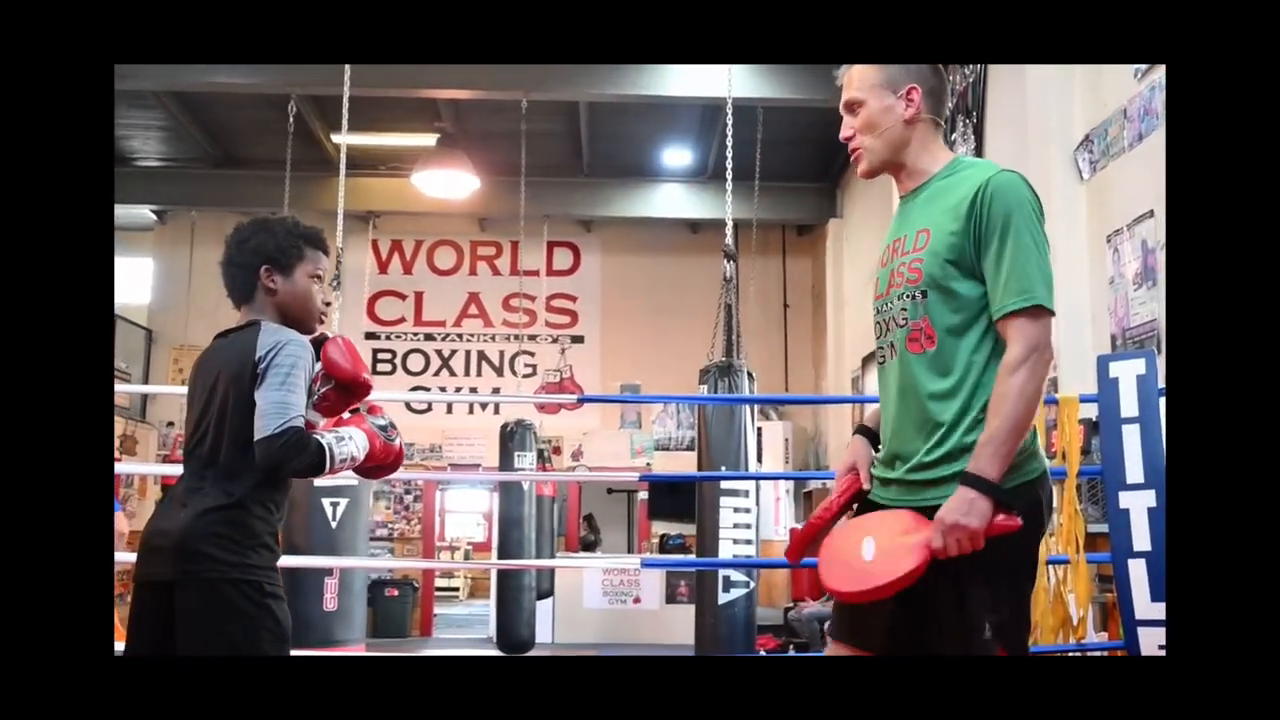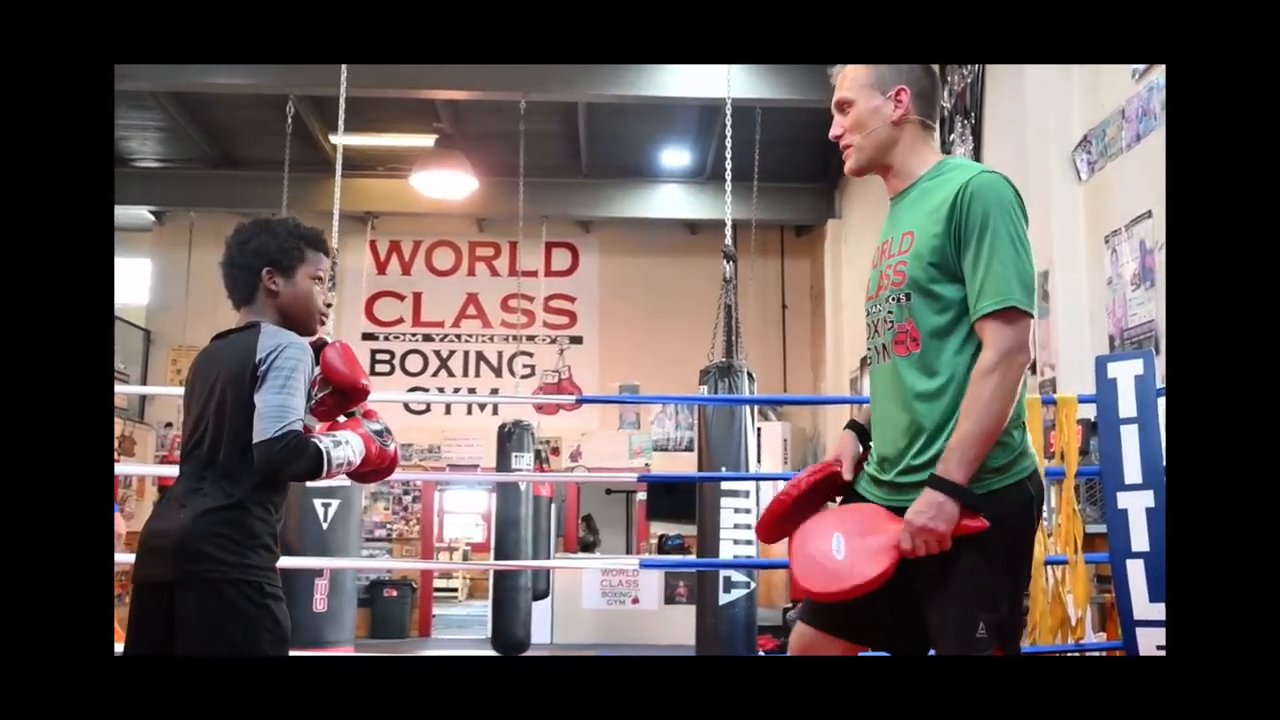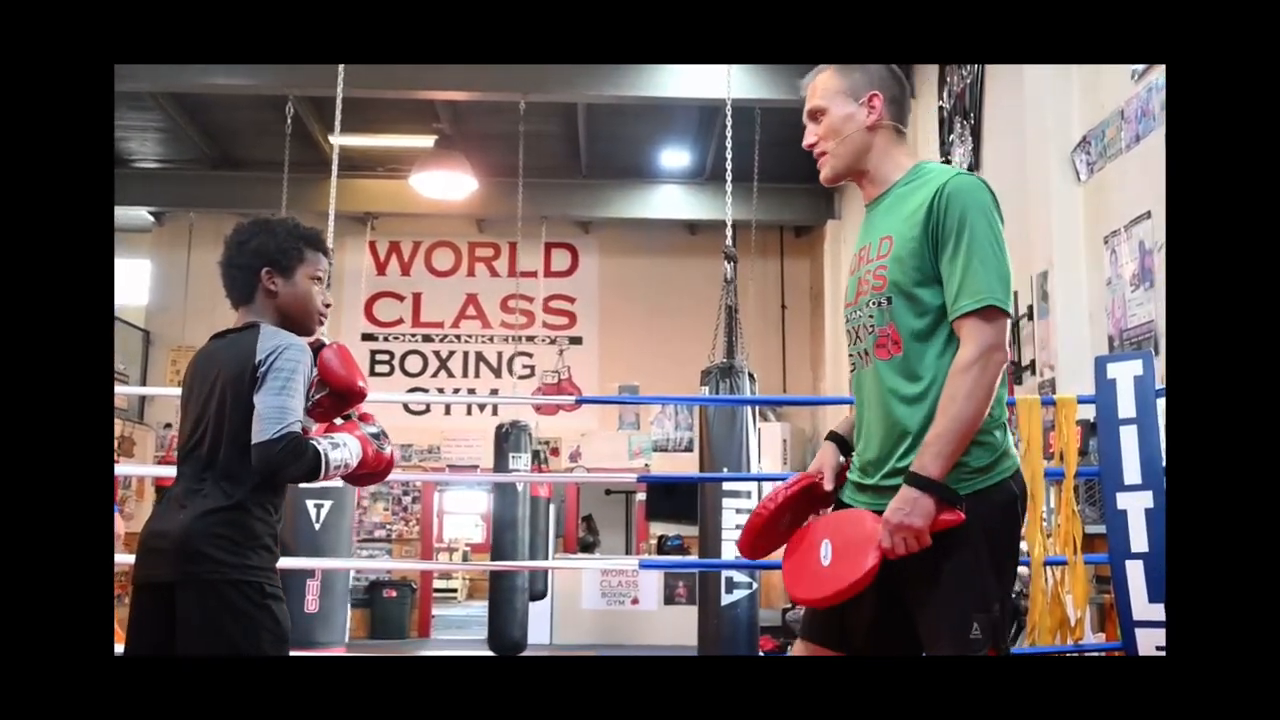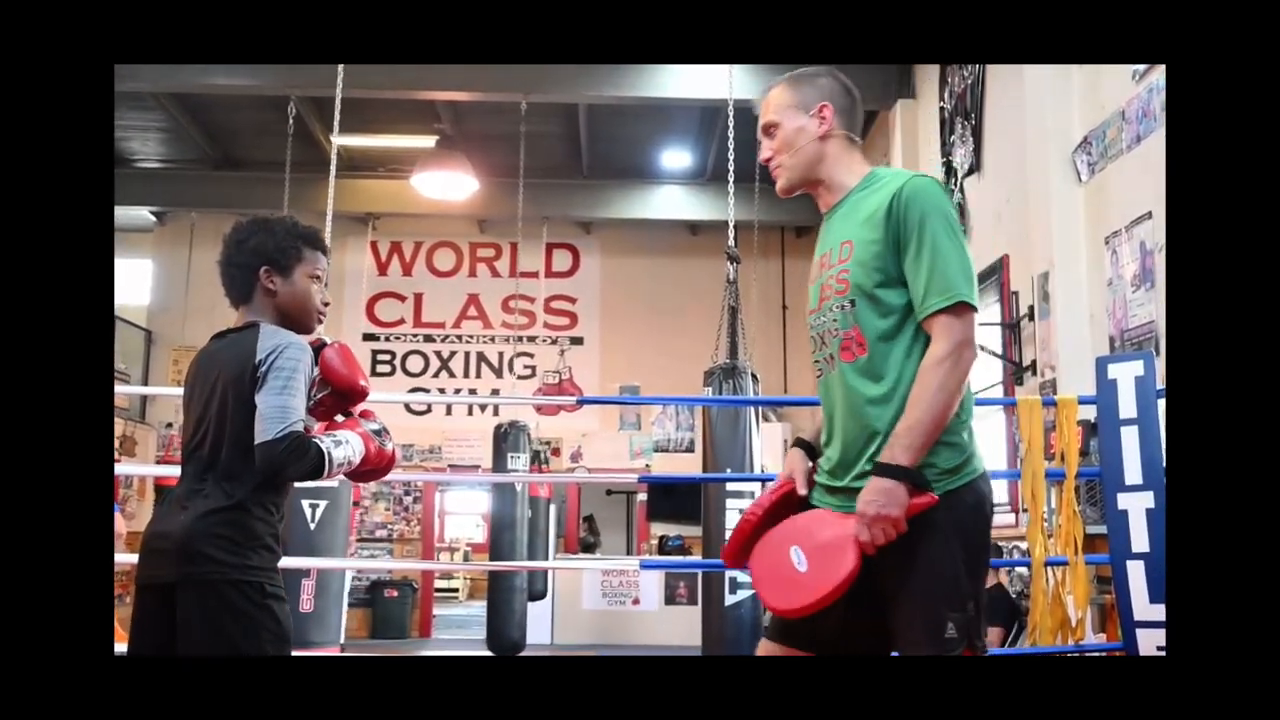
dt=0.2s
person 1, frame 1
left shoulder: (993, 190)
right shoulder: (903, 220)
left elbow: (1029, 347)
left wrist: (978, 483)
right wrist: (869, 433)
left hip: (980, 495)
right hip: (893, 492)
right knee: (848, 645)
person 1, frame 2
left shoulder: (975, 191)
right shoulder: (898, 217)
left elbow: (1005, 350)
left wrist: (947, 485)
right wrist: (860, 429)
left hip: (973, 494)
right hip: (882, 492)
right knee: (813, 644)
person 1, frame 3
left shoulder: (950, 194)
right shoulder: (872, 223)
left elbow: (985, 347)
left wrist: (923, 482)
right wrist: (840, 440)
left hip: (954, 496)
right hip: (867, 498)
right knee: (815, 648)
person 1, frame 4
left shoulder: (909, 196)
right shoulder: (830, 234)
left elbow: (954, 344)
left wrist: (894, 471)
right wrist: (807, 448)
left hip: (926, 496)
right hip: (838, 498)
right knee: (783, 648)
person 2, frame 1
left shoulder: (213, 354)
right shoulder: (285, 344)
right elbow: (279, 450)
left wrist: (314, 409)
right wrist: (358, 439)
left hip: (166, 543)
right hip: (227, 553)
person 2, frame 2
left shoulder: (210, 355)
right shoulder: (284, 346)
right elbow: (276, 453)
left wrist: (311, 411)
right wrist: (354, 443)
left hip: (164, 543)
right hip: (227, 554)
person 2, frame 3
left shoulder: (207, 355)
right shoulder: (284, 348)
right elbow: (275, 454)
left wrist: (307, 412)
right wrist: (351, 446)
left hip: (164, 544)
right hip: (227, 555)
person 2, frame 4
left shoulder: (209, 354)
right shoulder: (284, 347)
right elbow: (279, 455)
left wrist: (308, 411)
right wrist: (353, 443)
left hip: (167, 545)
right hip: (228, 555)
